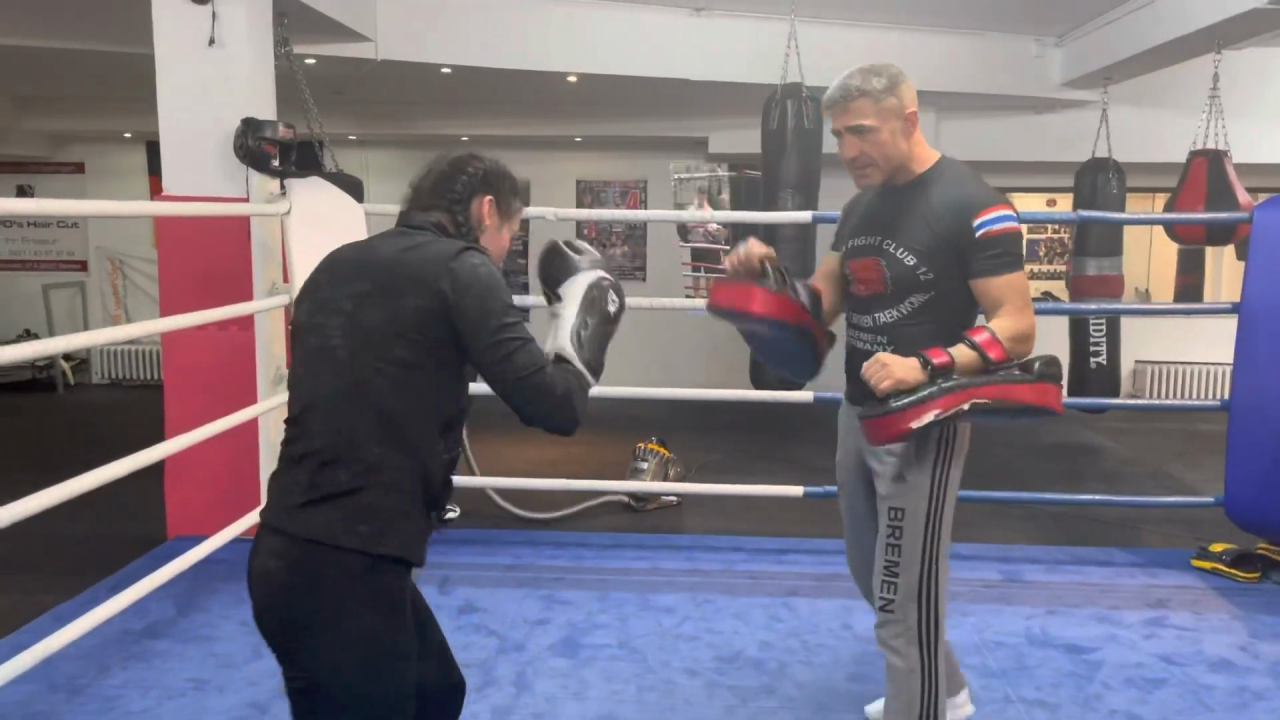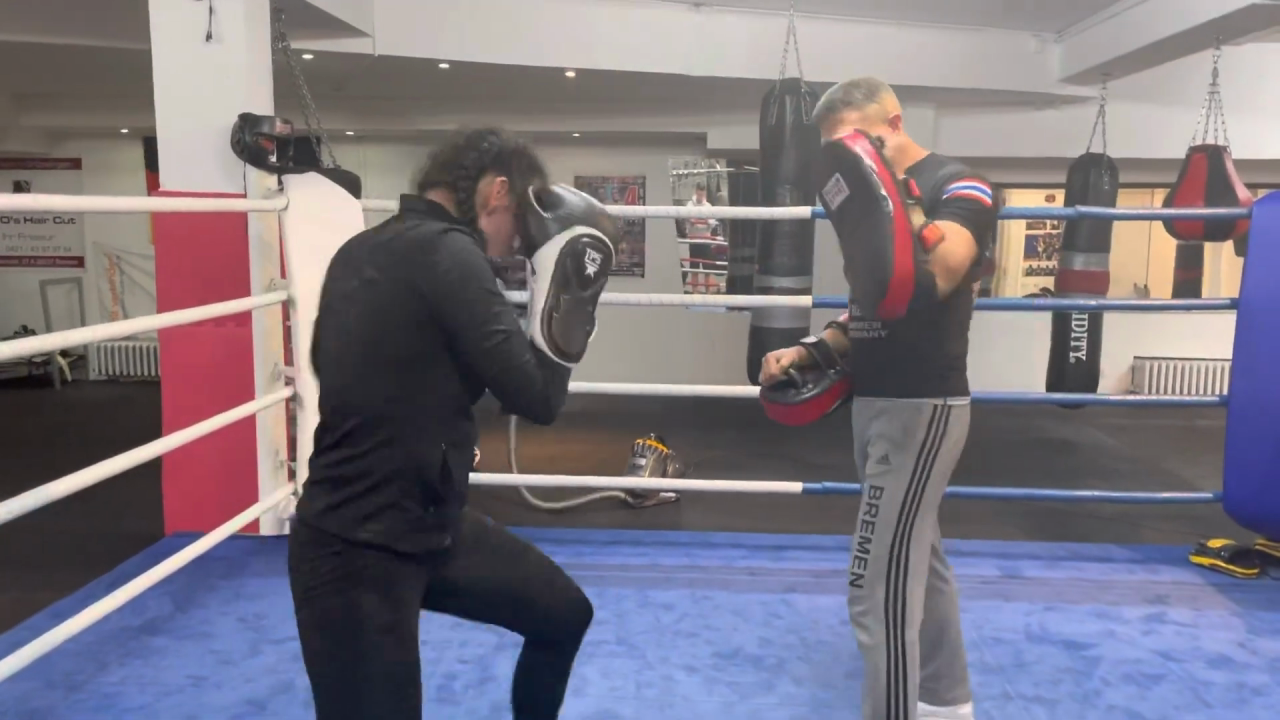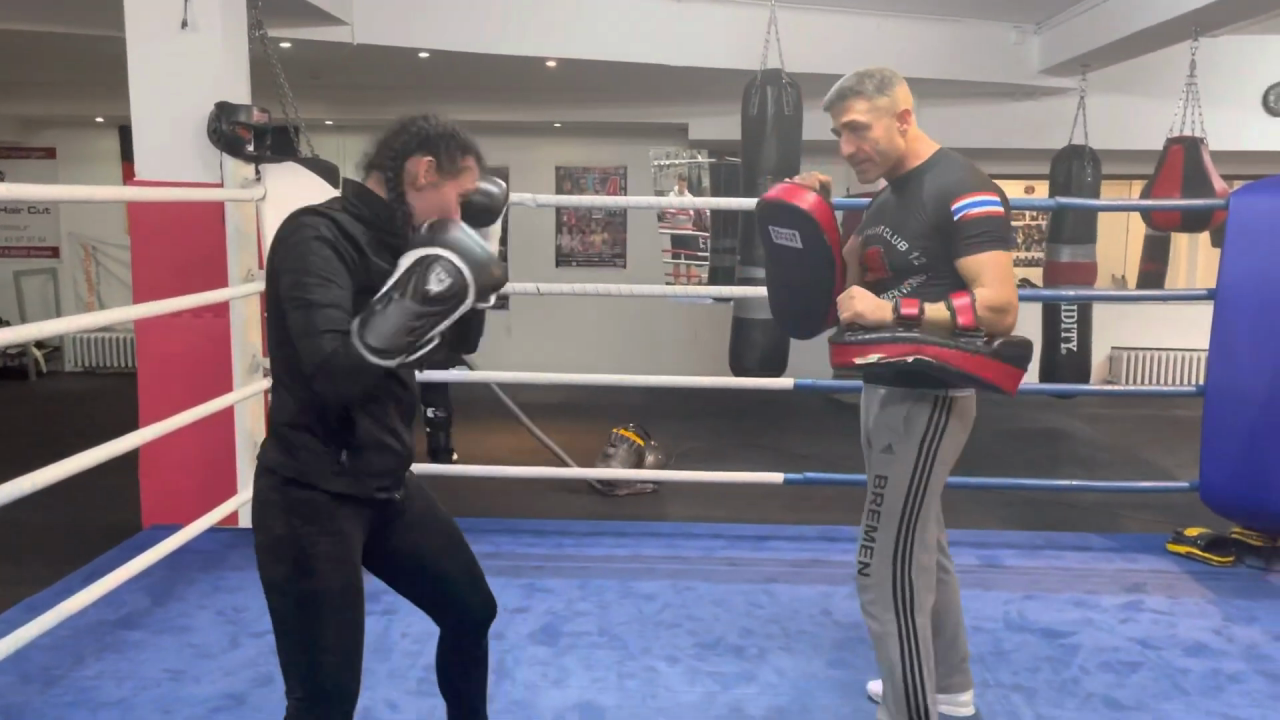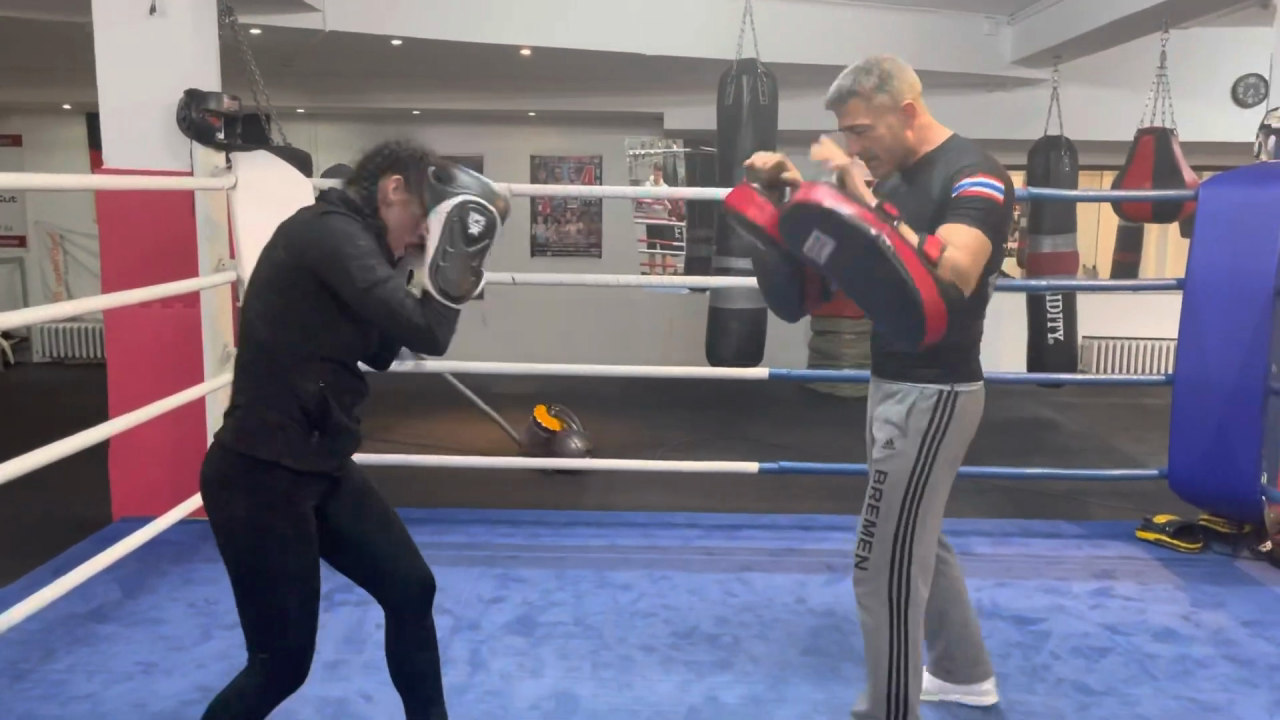
dt=0.7s
person 1, frame 1
left shoulder: (971, 206)
right shoulder: (862, 206)
left elbow: (1016, 328)
right elbow: (822, 300)
left wrist: (924, 366)
right wrist: (769, 272)
left hip: (923, 426)
right hip: (858, 416)
left knee: (905, 596)
right knee: (873, 577)
person 1, frame 2
left shoulder: (961, 189)
left elbow: (933, 277)
right wrist: (809, 353)
left hip: (921, 409)
right hip: (876, 405)
left knee: (878, 586)
right knee: (918, 563)
person 1, frame 3
left shoulder: (964, 192)
right shoulder: (886, 198)
left elbow: (999, 309)
right elbow: (840, 282)
left wrist: (892, 312)
left hip: (929, 399)
right hip: (885, 392)
left knee: (886, 570)
right knee: (918, 547)
person 1, frame 4
left shoulder: (975, 179)
right shoulder: (898, 178)
left elbow: (949, 277)
left wrist: (865, 197)
right wrist: (793, 191)
left hip: (933, 395)
right hip: (900, 387)
left knee: (884, 562)
right knee: (917, 538)
person 2, frame 1
left shoulder: (335, 268)
right shoulder: (459, 271)
right elbow: (555, 407)
right wrist: (586, 306)
left hip: (292, 551)
right hip: (343, 566)
person 2, frame 2
left shoulder: (361, 254)
right shoulder: (437, 255)
right elbow: (537, 395)
right wrist: (569, 261)
right hip: (352, 548)
left knee: (562, 614)
person 2, frame 3
left shoulder: (392, 239)
right shoulder: (315, 236)
left elbow: (453, 343)
right elbow: (335, 371)
left wrist: (465, 262)
right wrist: (427, 288)
left hip: (385, 484)
right hip: (310, 494)
left knee: (472, 610)
person 2, frame 4
left shoulder: (344, 237)
right shoulder: (329, 231)
left elbow: (380, 348)
right elbow: (426, 332)
left wrist: (427, 254)
right wrist: (460, 235)
left hip: (320, 465)
right hip: (260, 473)
left knee: (412, 590)
right knee: (282, 663)
